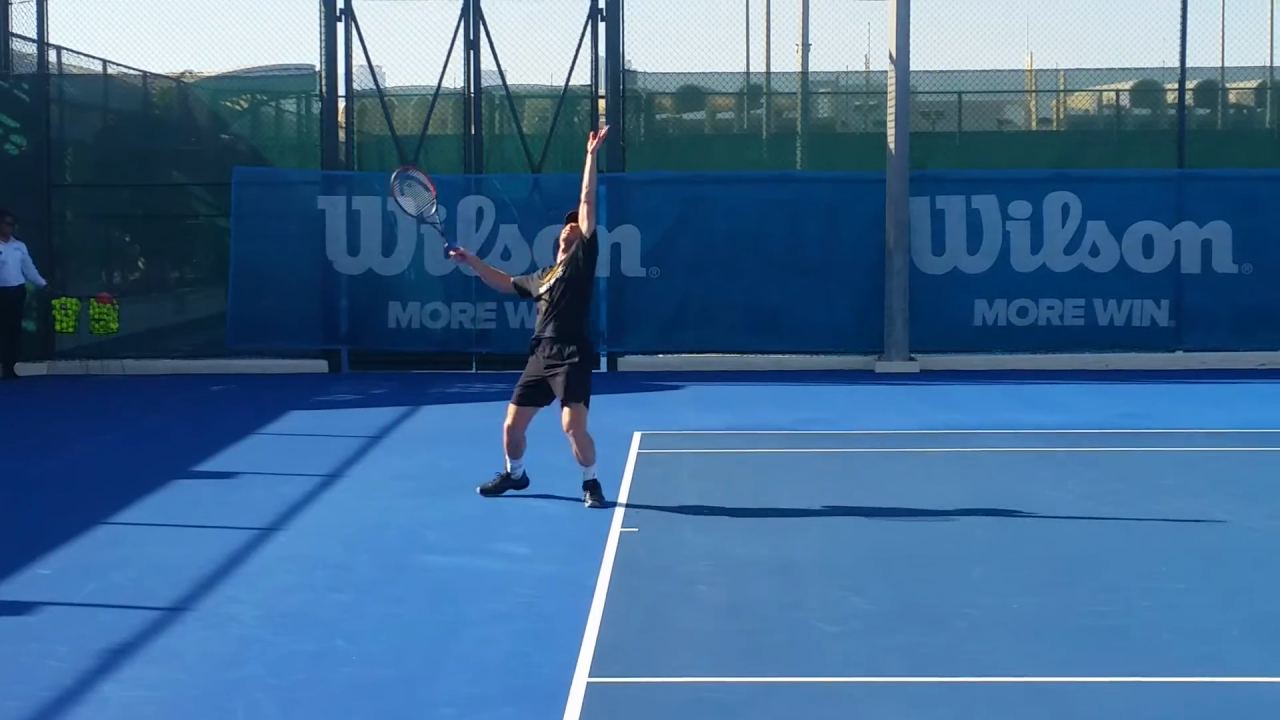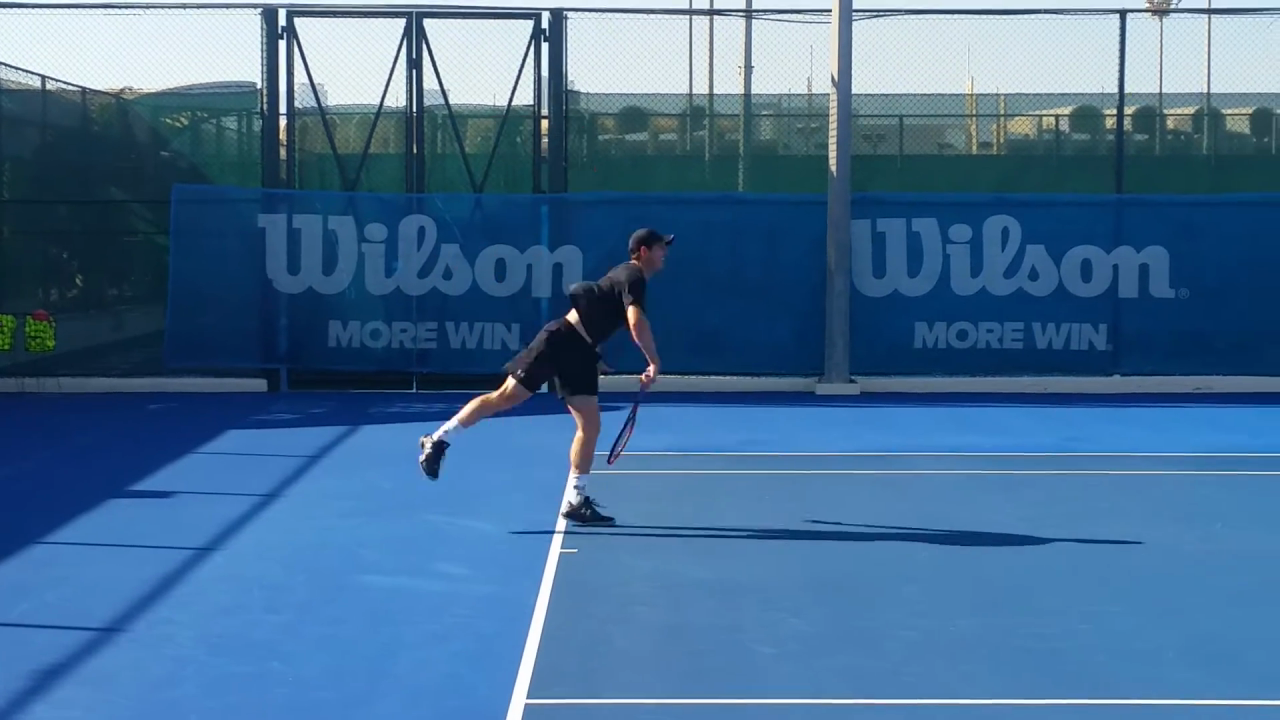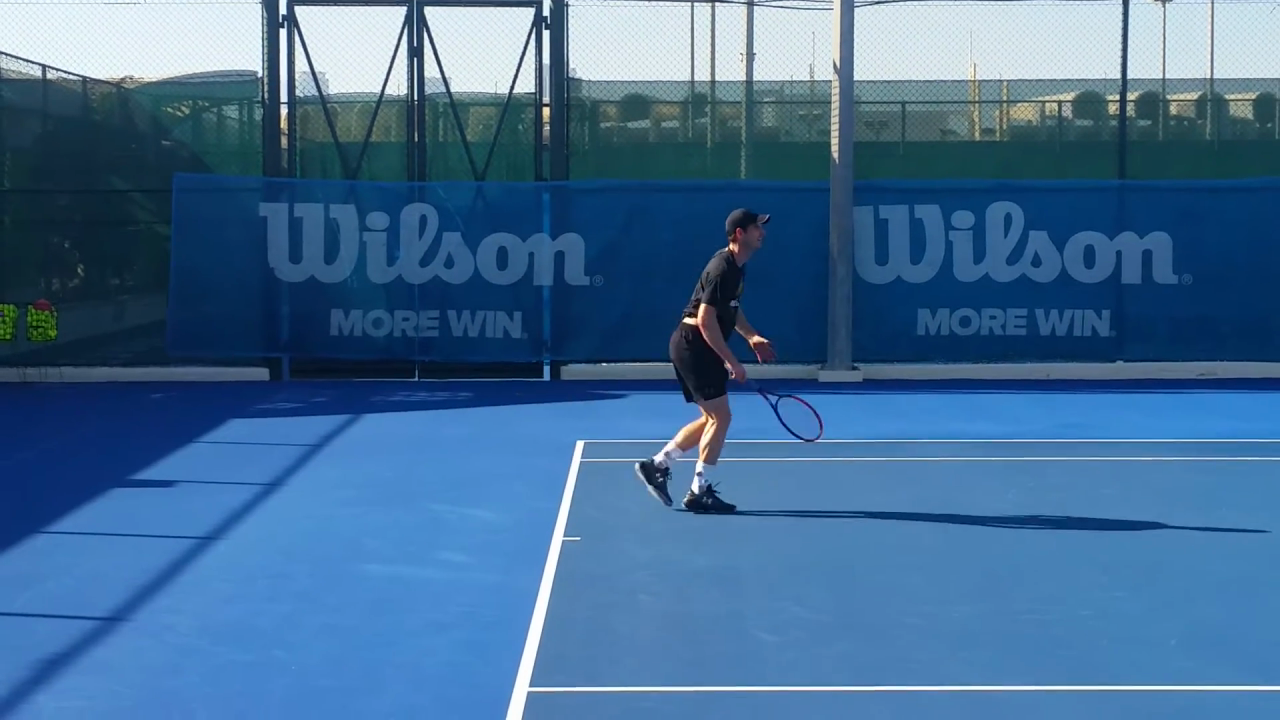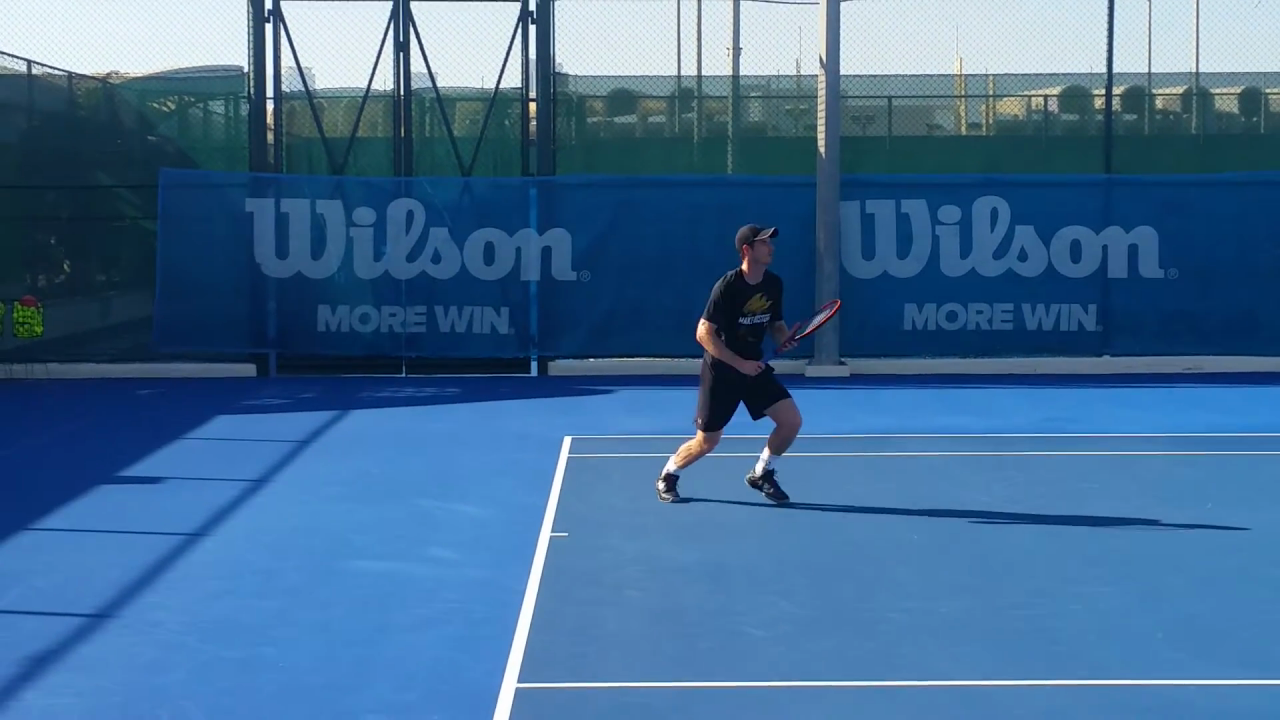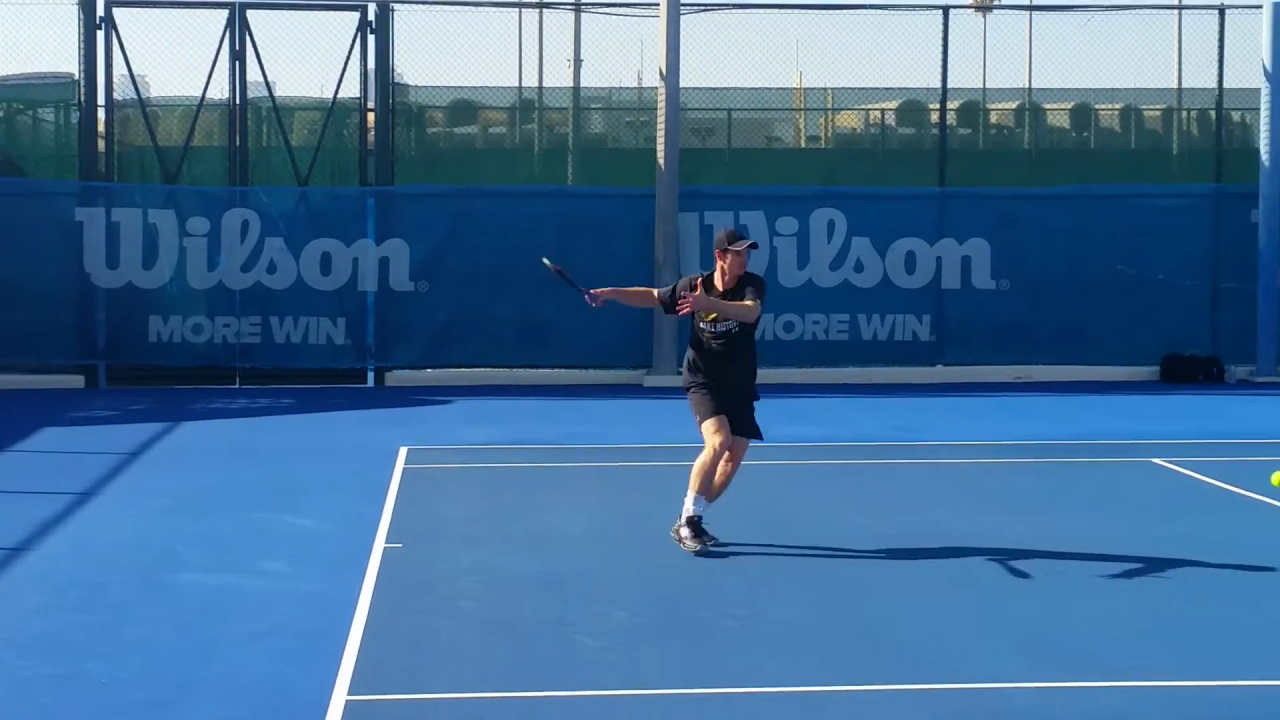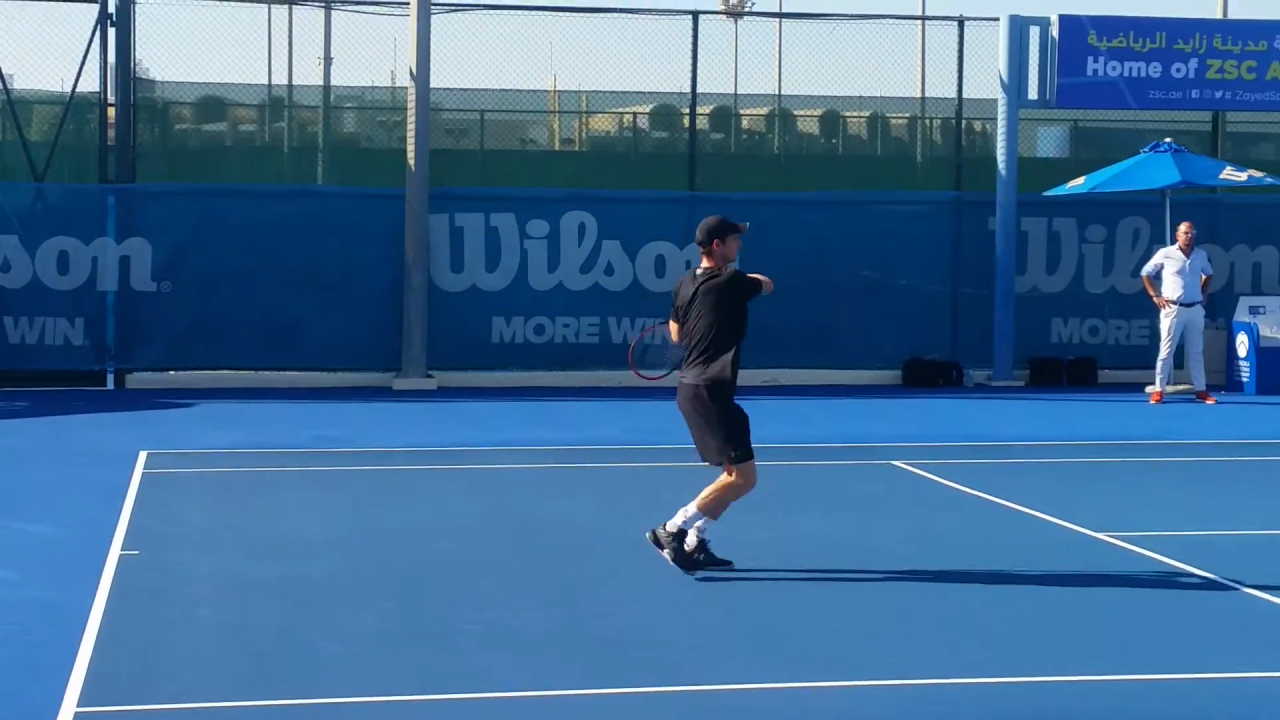
dt=0.7s
person 1, frame 1
left shoulder: (584, 258)
right shoulder: (540, 275)
left elbow: (587, 203)
right elbow: (502, 281)
left wrist: (592, 154)
right wrist: (469, 259)
left hip: (573, 357)
right hip: (539, 358)
left knee: (574, 427)
right knee: (512, 426)
left ankle: (590, 481)
right ankle: (514, 474)
person 1, frame 2
left shoulder: (624, 276)
right shoulder: (634, 276)
right elbow: (637, 323)
right wrist: (654, 362)
left hip: (576, 349)
right hip: (558, 342)
left knee: (591, 425)
right knee: (502, 399)
left ankle: (577, 500)
right ankle: (437, 441)
person 1, frame 3
left shoulder: (736, 265)
right shoulder: (724, 268)
right elbow: (705, 318)
left wrist: (753, 337)
right wrist: (730, 360)
left hip: (705, 350)
right hip: (694, 347)
left knee: (711, 419)
right knee: (722, 418)
left ankle: (657, 464)
right ankle: (699, 493)
person 1, frame 4
left shoulder: (774, 284)
right shoulder: (726, 287)
left elbow: (776, 323)
right elbow: (703, 334)
left wrist: (784, 337)
right wrist: (738, 363)
left hip: (754, 368)
right hip: (721, 371)
left knee: (792, 421)
right knee: (706, 442)
left ankle: (762, 473)
right ankle: (668, 476)
person 1, frame 5
left shoulder: (752, 284)
right shoulder: (692, 286)
left elbow: (751, 313)
right elbow: (652, 297)
left wrist: (706, 305)
right wrist: (609, 294)
left hip: (740, 387)
right hip: (703, 383)
left knee: (732, 460)
right knee: (718, 442)
left ankle: (688, 522)
right ankle: (690, 520)
person 1, frame 6
left shoulder: (686, 284)
right shoulder: (731, 281)
left elbow: (676, 334)
right elbow: (766, 285)
right wrist: (752, 277)
left hip: (694, 388)
right hip: (709, 394)
left knee: (734, 473)
right knee: (742, 477)
left ankle: (693, 546)
right ankle: (672, 531)
